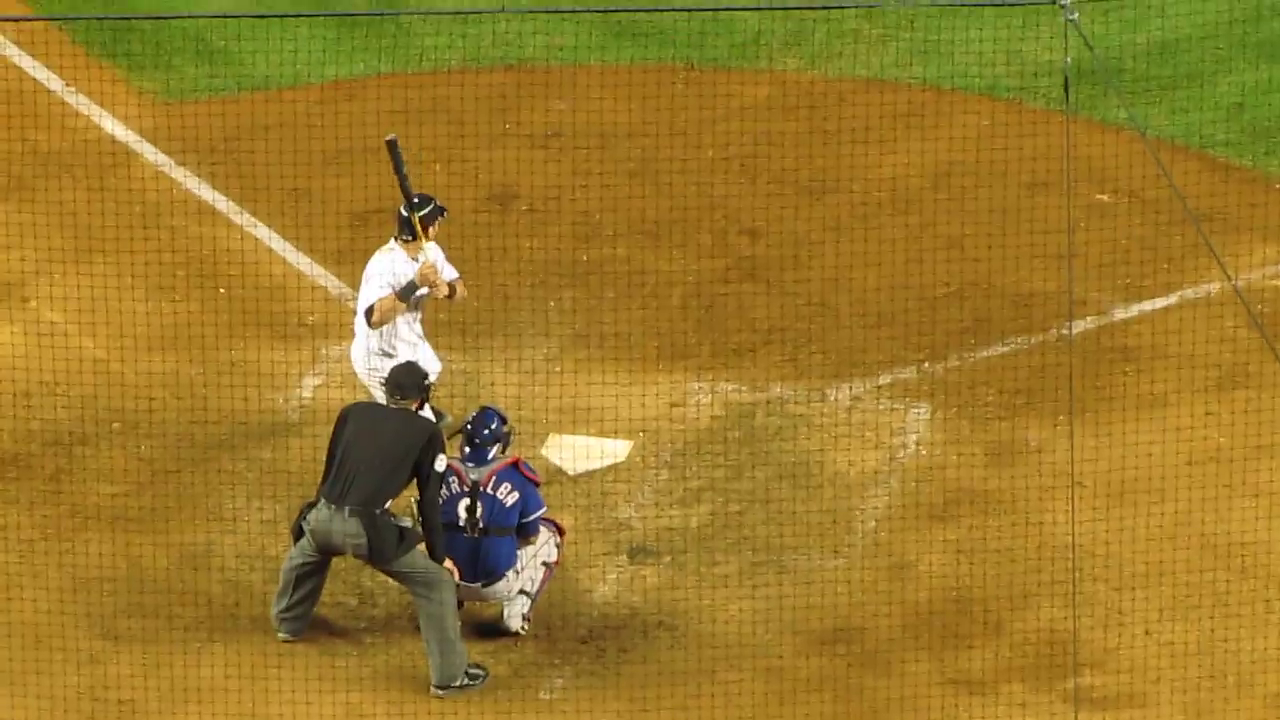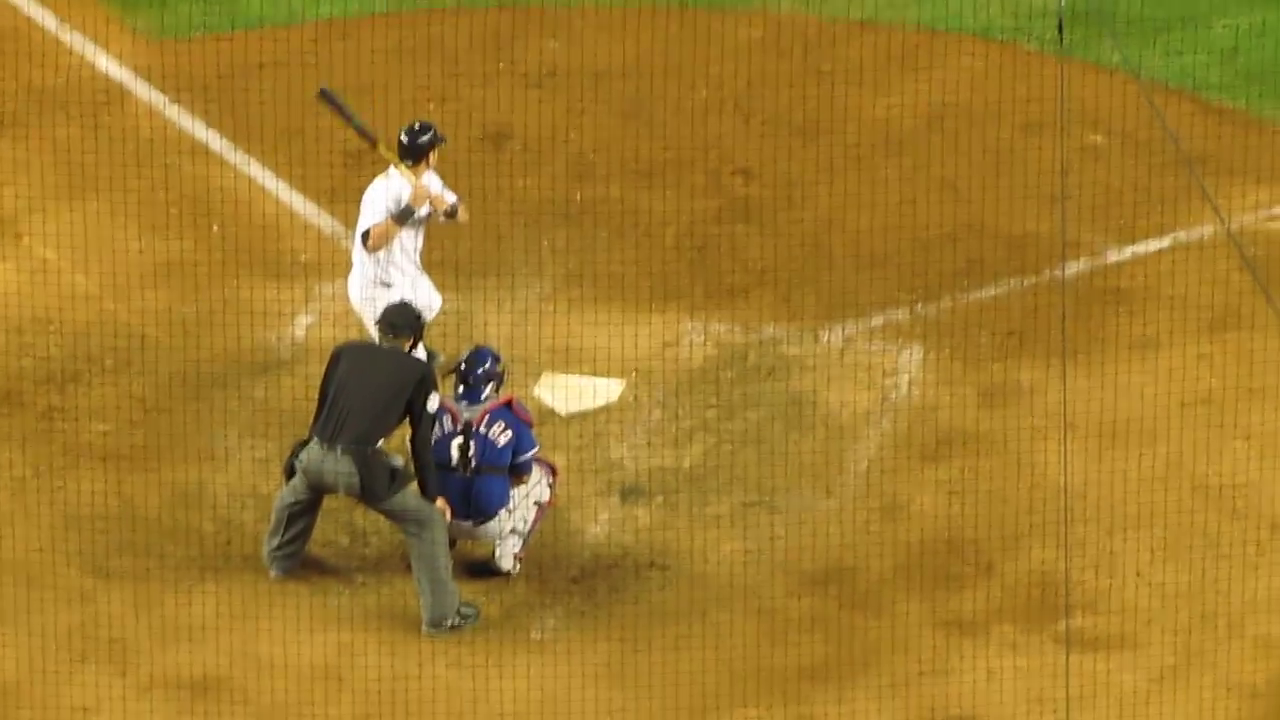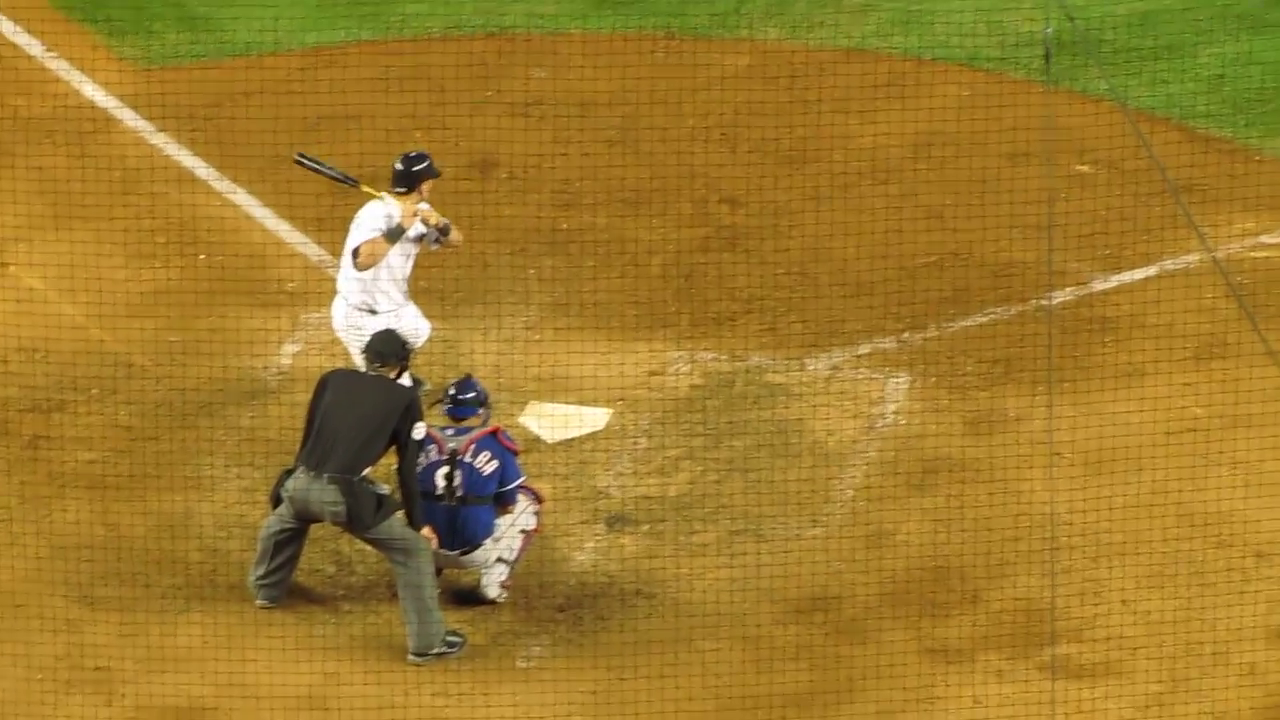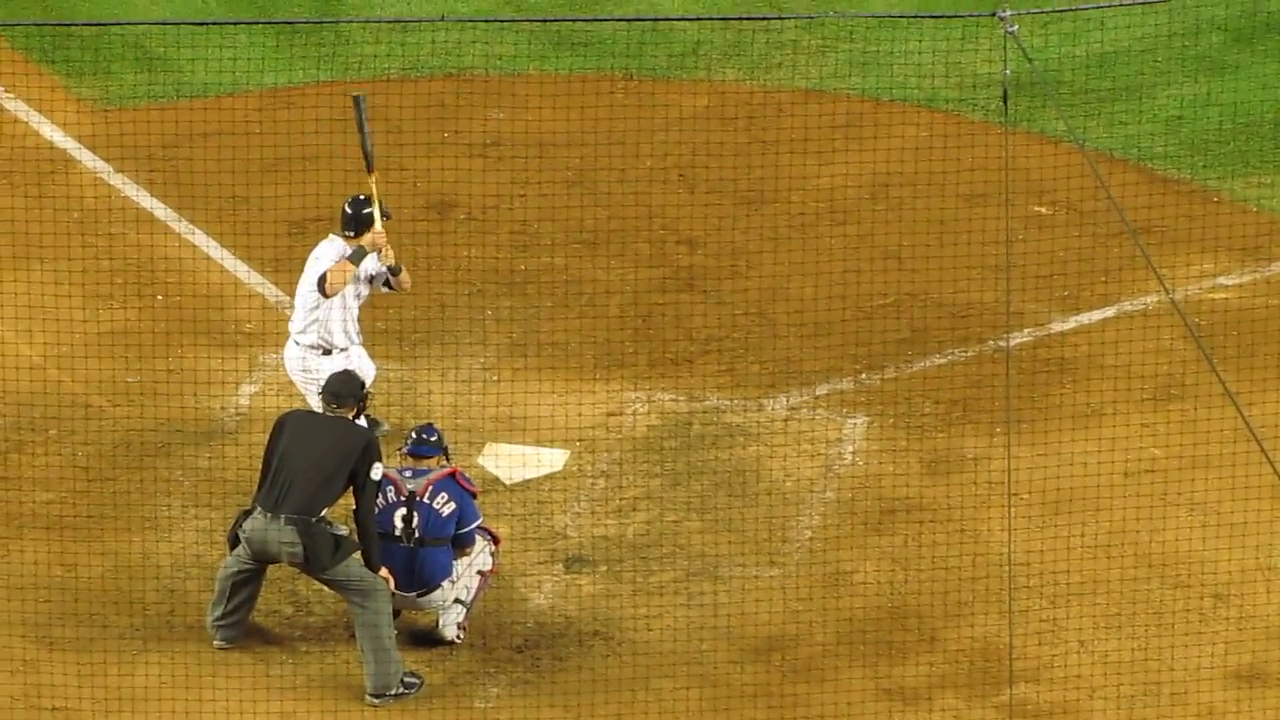
dt=0.5s
person 1, frame 1
left shoulder: (353, 412)
right shoulder: (427, 431)
right elbow: (429, 500)
right wrist: (438, 555)
left hip: (323, 518)
right hip: (367, 528)
left knee: (302, 557)
right knee: (437, 582)
left ankle: (288, 622)
right ankle: (450, 675)
person 1, frame 2
left shoulder: (345, 352)
right shoulder: (419, 371)
right elbow: (421, 439)
right wrist: (431, 494)
left hip: (316, 457)
right hip: (359, 467)
left knee: (294, 493)
right knee: (428, 521)
left ankle: (280, 560)
right ankle: (441, 614)
person 1, frame 3
left shoulder: (332, 379)
right shoulder: (405, 399)
right elbow: (407, 467)
right wrist: (416, 522)
left hip: (302, 485)
right hip: (345, 495)
left knee: (280, 521)
right knee: (414, 550)
left ankle: (266, 589)
right ankle: (427, 642)
person 1, frame 4
left shoulder: (289, 420)
right shoulder: (362, 439)
right elbow: (365, 508)
right wrist: (374, 564)
left hip: (259, 527)
right hip: (303, 536)
left knee: (237, 562)
right knee: (373, 591)
left ankle: (223, 629)
right ankle: (384, 683)
person 2, frame 1
left shoulder: (429, 250)
right shoulder: (385, 263)
left elbow: (460, 289)
right elbow: (374, 318)
left wrist: (447, 289)
right wrist: (415, 284)
left hip: (409, 342)
right hip: (379, 357)
left knee: (430, 370)
person 2, frame 2
left shoulder: (427, 180)
right shoulder: (383, 189)
left elbow: (462, 215)
right elbow: (370, 243)
left wrist: (447, 207)
right wrist: (410, 208)
left hip: (408, 276)
right hip: (376, 288)
left knee: (430, 305)
person 2, frame 3
left shoulder: (416, 211)
right shoulder: (376, 213)
left elbow: (454, 239)
right elbow: (360, 261)
left wrist: (439, 223)
right wrist: (401, 227)
left hip: (393, 305)
right hip: (360, 316)
left knee: (418, 332)
left ankle: (397, 373)
person 2, frame 4
left shoulder: (366, 252)
right shoulder: (330, 251)
left elbow: (403, 285)
right elbow: (328, 288)
left wrist: (392, 264)
right wrist: (363, 251)
left hip: (343, 346)
right hip: (313, 358)
left knee: (364, 373)
person 3, frame 1
left shoulder: (443, 471)
right shoulder: (517, 474)
right elbow: (530, 537)
right hip: (498, 583)
right knee: (548, 533)
right ankle: (515, 615)
person 3, frame 2
left shoulder: (437, 411)
right shoulder: (511, 414)
right elbow: (522, 476)
right hip: (490, 520)
right knee: (541, 473)
right ankle: (508, 555)
person 3, frame 3
left shoulder: (422, 440)
right shoulder: (496, 443)
right elbow: (508, 506)
right hip: (477, 551)
right knee: (527, 501)
right ankle: (493, 582)
person 3, frame 4
left shoulder: (379, 482)
right shoulder: (455, 485)
right elbow: (466, 548)
right hip: (434, 592)
right knee: (484, 541)
right ankle: (451, 623)
